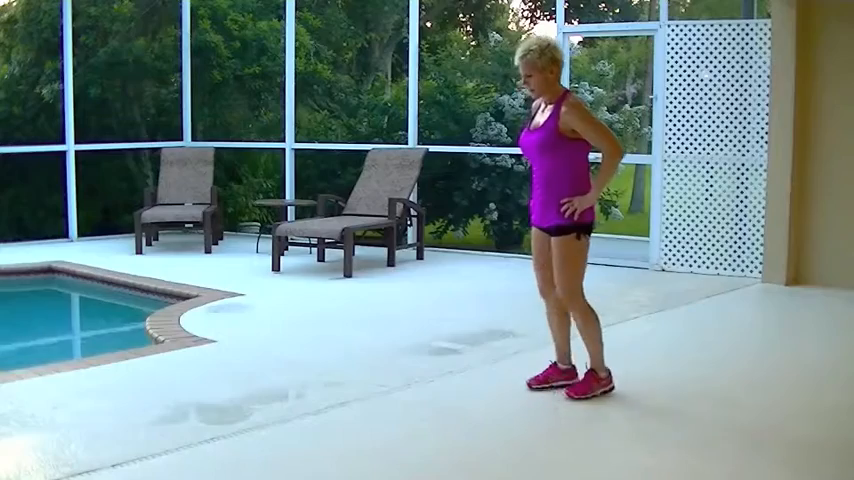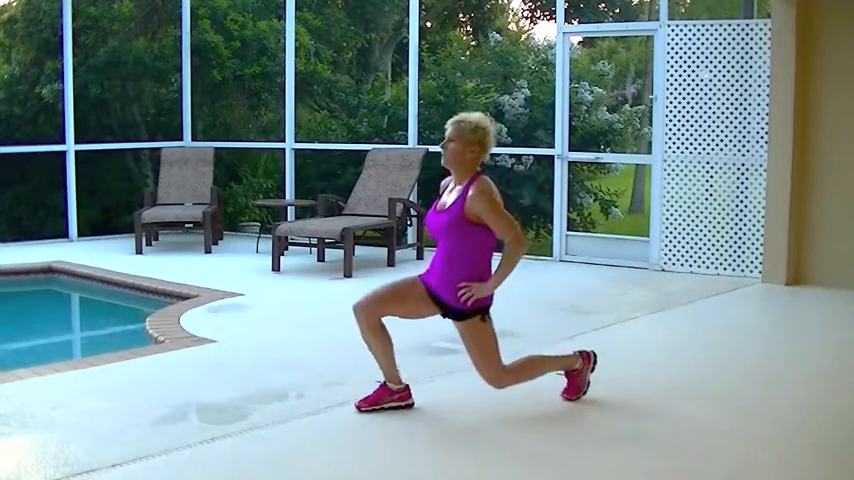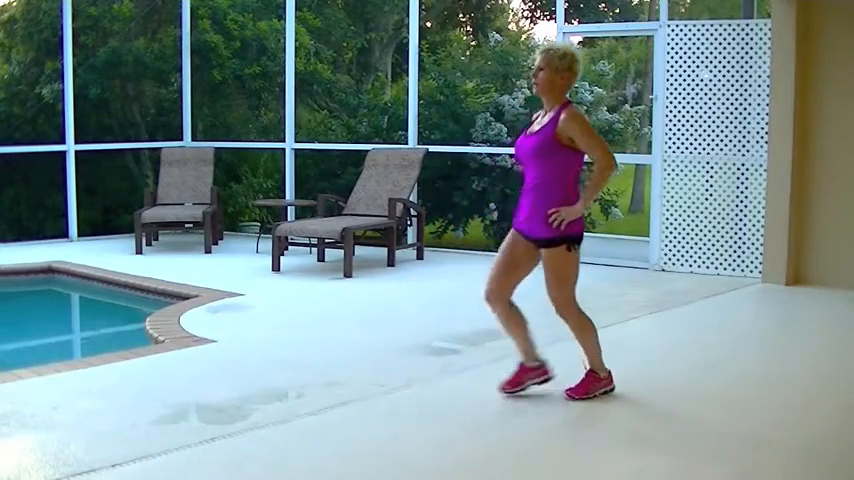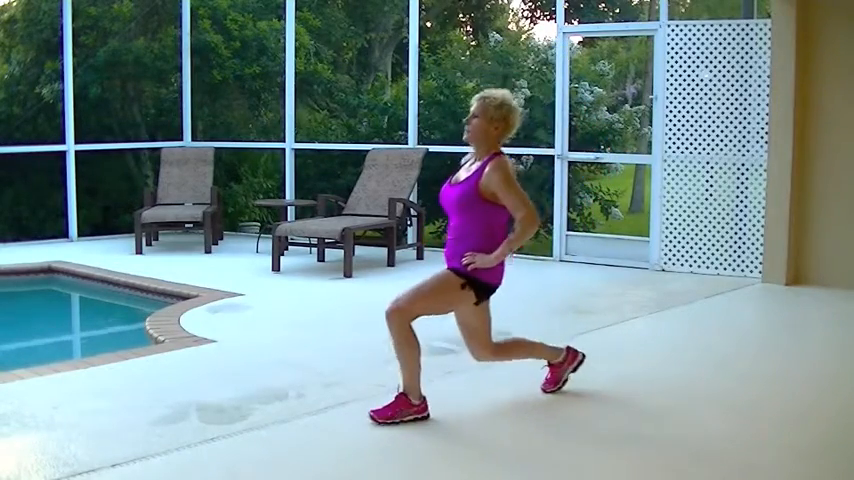
dt=1s
person 1, frame 1
left shoulder: (570, 109)
right shoulder: (538, 106)
left elbow: (614, 150)
left wrist: (591, 196)
left hip: (569, 216)
right hip: (543, 214)
left knee: (569, 296)
right knee: (548, 294)
left ankle: (600, 372)
right ankle: (563, 366)
person 1, frame 2
left shoulder: (480, 192)
right shoulder: (447, 185)
left elbow: (517, 242)
left wrist: (490, 285)
left hip: (465, 296)
right hip: (434, 284)
left knee: (497, 377)
right knee: (364, 309)
left ankle: (577, 362)
right ankle: (395, 388)
person 1, frame 3
left shoulder: (569, 117)
right shoulder: (538, 117)
left elbow: (606, 161)
left wrist: (579, 207)
left hip: (557, 227)
right hip: (526, 221)
left knee: (564, 307)
right knee: (495, 294)
left ankle: (600, 376)
right ankle: (532, 364)
person 1, frame 4
left shoulder: (497, 169)
right shoulder: (470, 161)
left elbow: (529, 220)
left wrist: (496, 256)
left hip: (475, 271)
right hip: (462, 270)
left knee: (397, 313)
right knee: (485, 351)
left ankle: (413, 400)
right ankle: (562, 356)
